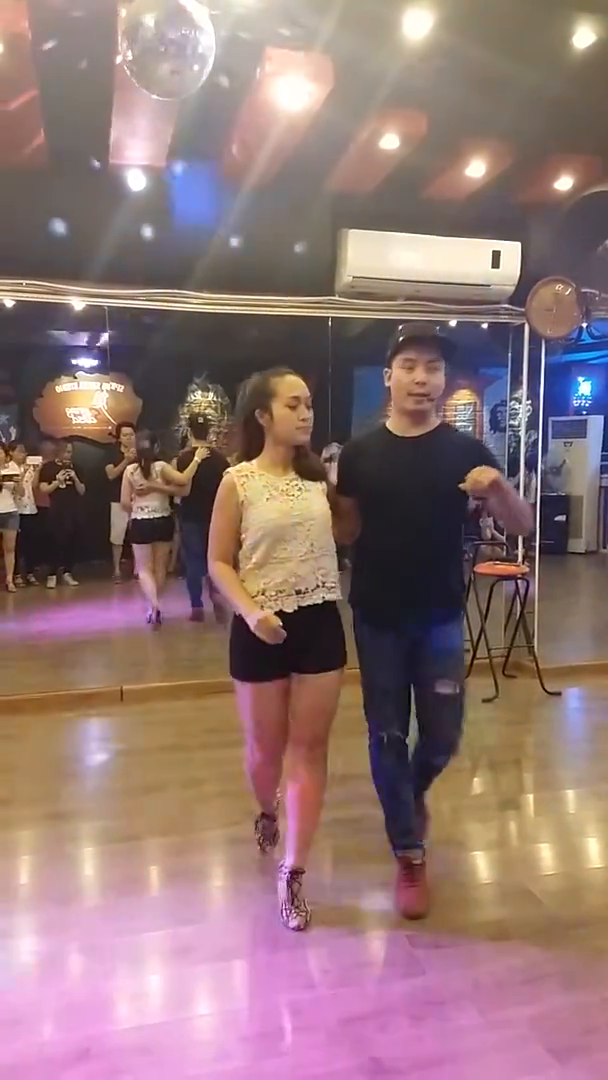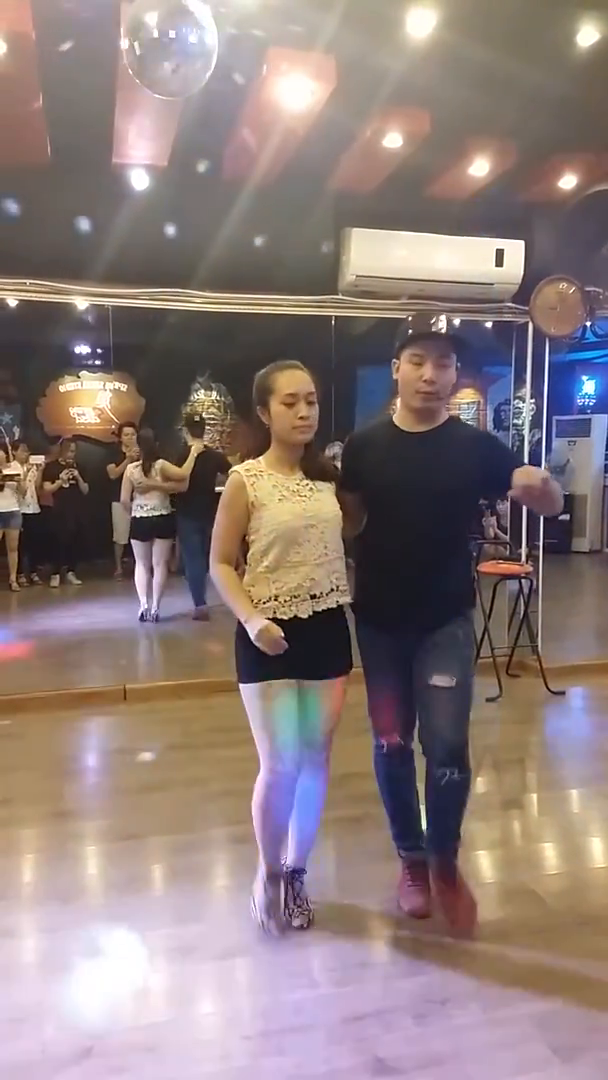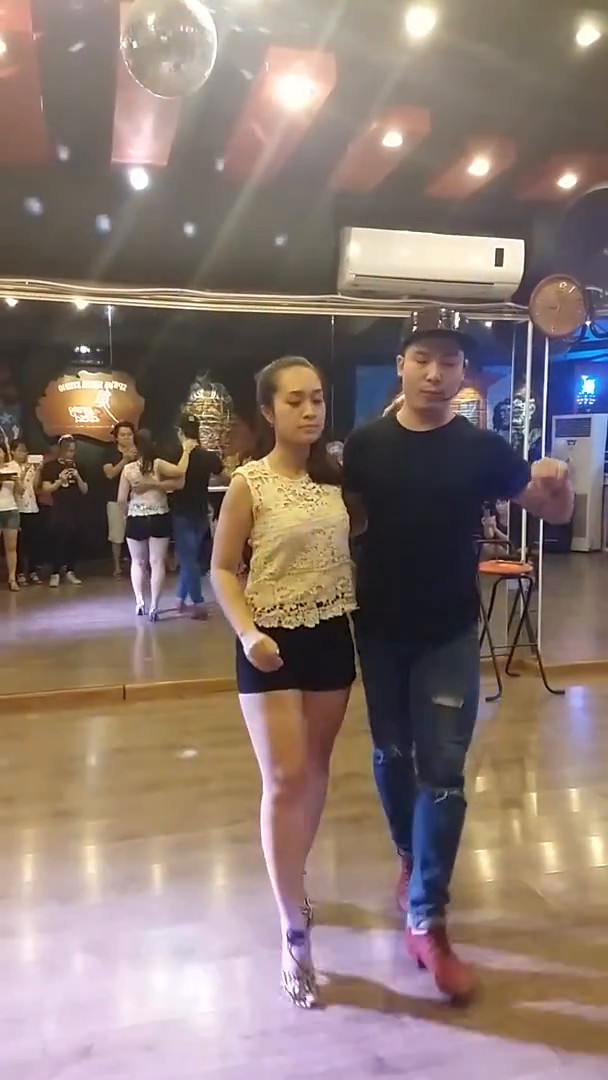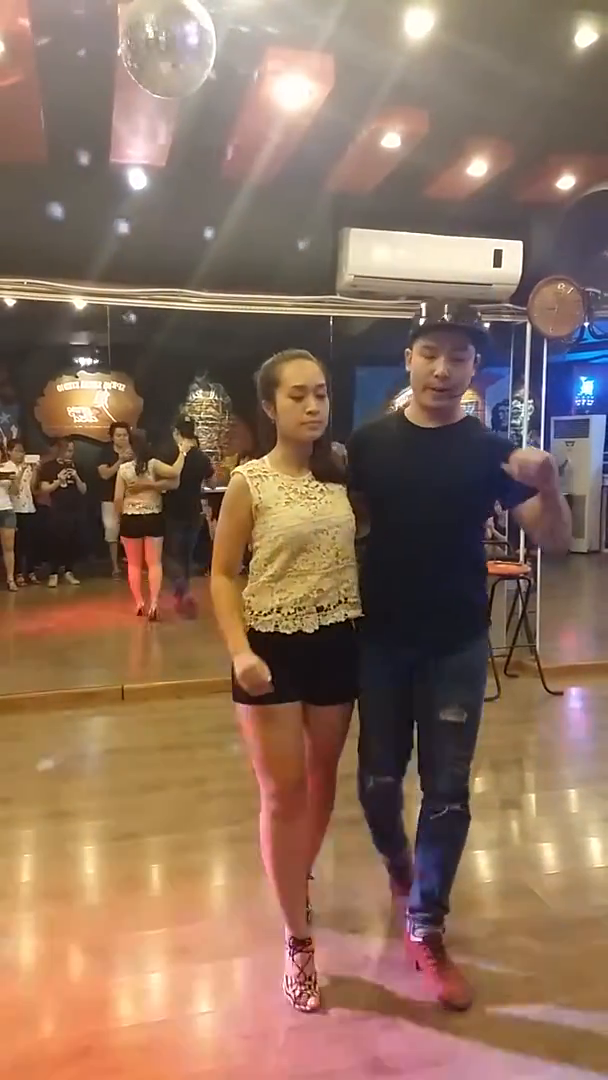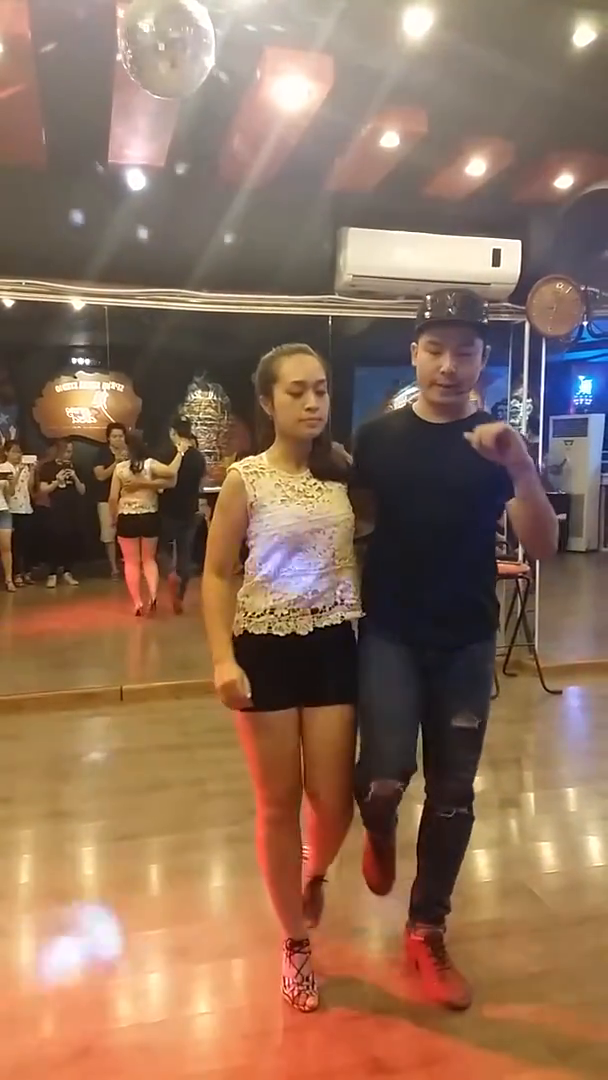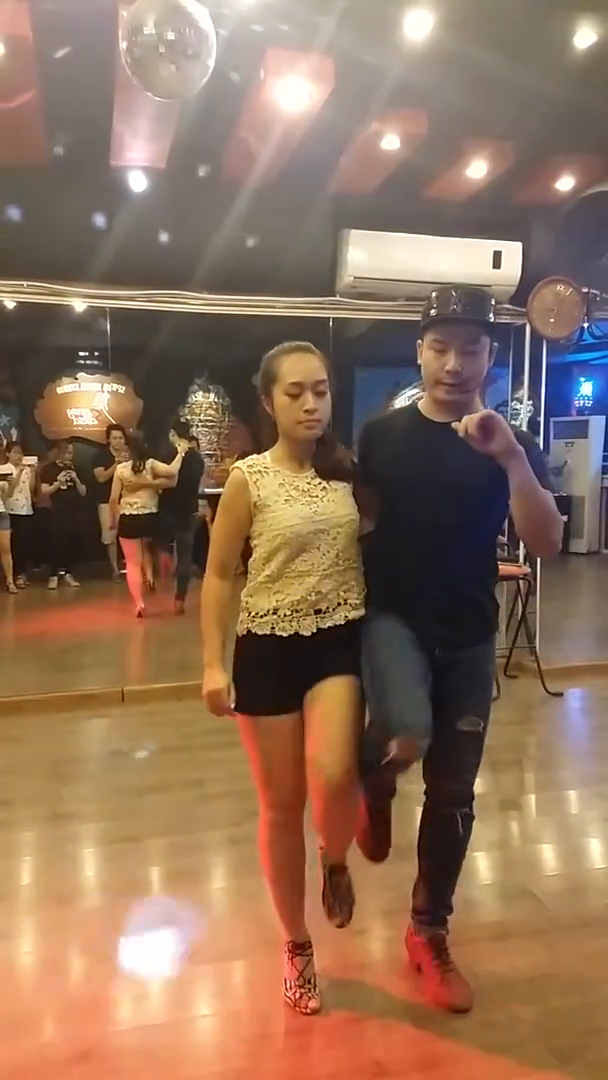
dt=0.2s
person 1, frame 1
left shoulder: (466, 450)
right shoulder: (360, 452)
left elbow: (522, 526)
left wrist: (499, 488)
left hip: (441, 615)
right hip: (376, 614)
left knee: (442, 739)
right knee: (387, 736)
left ankle: (413, 794)
right ankle: (409, 856)
person 1, frame 2
left shoulder: (476, 446)
right shoulder: (363, 446)
left elbow: (551, 508)
right elbow: (349, 520)
left wrist: (540, 484)
left hip: (447, 618)
right hip: (379, 618)
left knee: (447, 747)
right knee: (392, 744)
left ankle: (447, 861)
right ankle: (414, 860)
person 1, frame 3
left shoulder: (482, 448)
right shoulder: (365, 444)
left elbow: (556, 510)
right elbow: (348, 518)
left wrist: (557, 484)
left hip: (450, 631)
right hip: (379, 626)
left knee: (443, 770)
right knee: (391, 754)
left ankle: (426, 920)
right ankle: (409, 854)
person 1, frame 4
left shoulder: (490, 449)
right shoulder: (370, 442)
left elbow: (554, 537)
left wrist: (547, 486)
left hip: (458, 641)
right hip: (381, 635)
left knee: (447, 786)
right knee: (378, 776)
left ankle: (425, 927)
right ankle: (397, 858)
person 1, frame 5
left shoulder: (495, 442)
right shoulder: (377, 437)
left elbow: (543, 545)
right elbow: (354, 519)
left wrist: (521, 470)
left hip: (467, 639)
right hip: (388, 632)
left knee: (452, 791)
right knee: (384, 776)
left ankle: (427, 931)
right ankle: (380, 833)
person 1, frame 6
left shoulder: (507, 441)
right shoulder: (380, 434)
left elbow: (546, 543)
right elbow: (357, 517)
left wrist: (511, 459)
left hip: (469, 635)
right hip: (391, 617)
left knee: (453, 792)
right knee: (404, 734)
left ankle: (429, 932)
right ankle: (376, 789)
person 2, frame 1
left shoulder: (318, 477)
right shoulder: (237, 481)
left elbow: (341, 536)
right elbow: (218, 562)
right wrist: (250, 611)
left hip: (319, 623)
right hip: (260, 628)
left knee: (310, 749)
right knee: (266, 749)
left ankle: (293, 873)
right ankle: (266, 810)
person 2, frame 2
left shoulder: (328, 475)
right shoulder: (245, 479)
left elbow: (351, 536)
right elbow: (221, 564)
right wrist: (251, 618)
left hip: (328, 628)
right hip: (268, 634)
left knee: (314, 757)
right knee: (280, 765)
left ankle: (296, 870)
right ankle: (268, 868)
person 2, frame 3
left shoulder: (336, 477)
right shoulder: (249, 482)
left elbow: (357, 541)
right elbow: (222, 570)
right wrist: (247, 632)
left hip: (332, 637)
right hip: (272, 644)
left knee: (315, 766)
right knee: (284, 781)
left ankle: (293, 877)
right ankle: (294, 934)
person 2, frame 4
left shoulder: (341, 476)
right shoulder: (249, 482)
left elbow: (362, 542)
right elbow: (222, 575)
right wrist: (239, 650)
left hip: (335, 643)
right hip: (271, 649)
left knee: (320, 780)
right knee: (283, 794)
left ankle: (298, 877)
right ankle: (297, 941)
person 2, frame 5
left shoulder: (341, 473)
right shoulder: (245, 479)
left elbow: (366, 547)
right elbow: (216, 575)
right wrist: (222, 657)
left hip: (333, 646)
right hip: (264, 650)
left knee: (333, 797)
right knee: (278, 802)
left ankle: (315, 876)
right ankle: (295, 943)
person 2, frame 6
left shoulder: (346, 472)
right shoulder: (248, 478)
right elbow: (218, 575)
right wrist: (213, 663)
left hip: (338, 643)
right hip: (267, 650)
left knee: (333, 780)
right knee: (282, 804)
left ankle: (335, 861)
right ankle: (296, 946)
